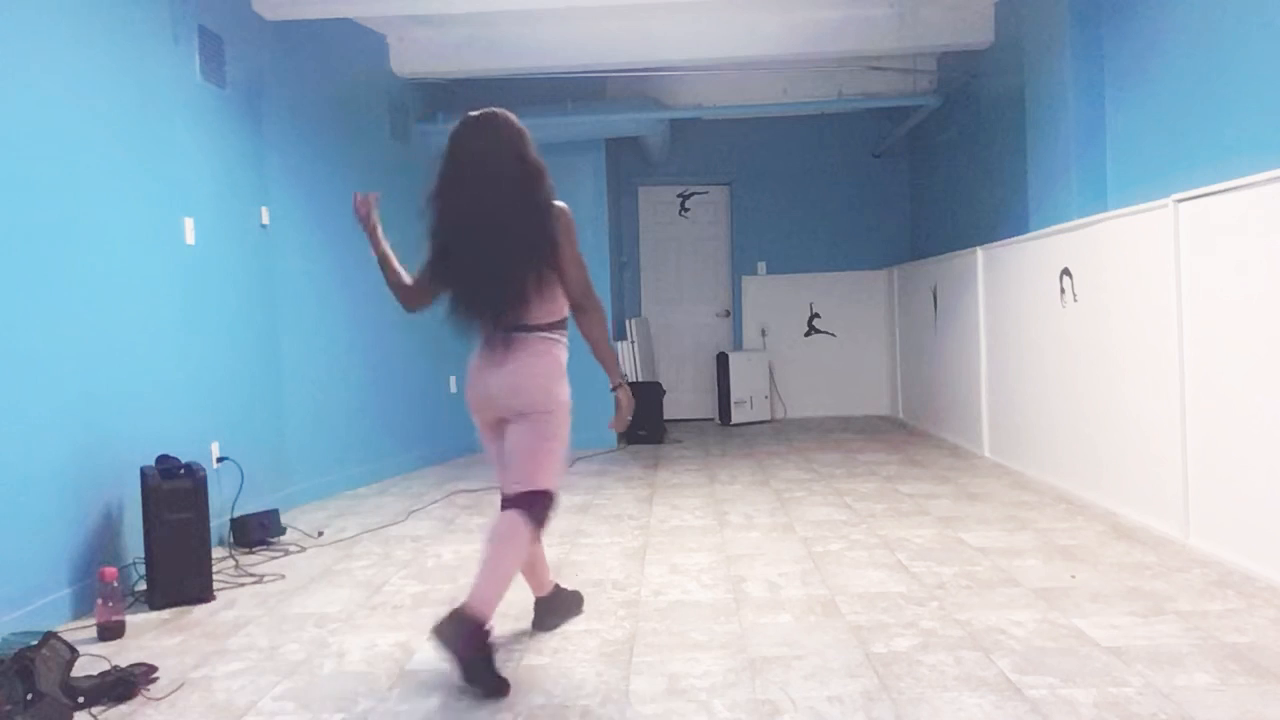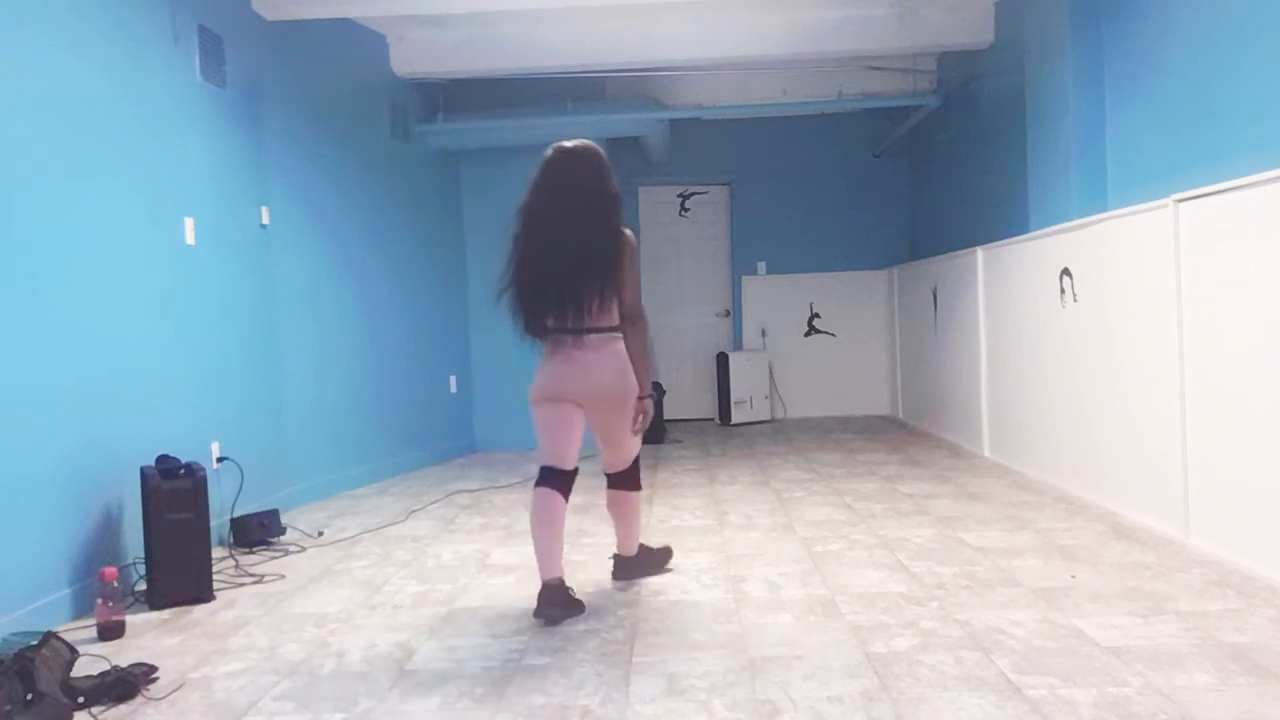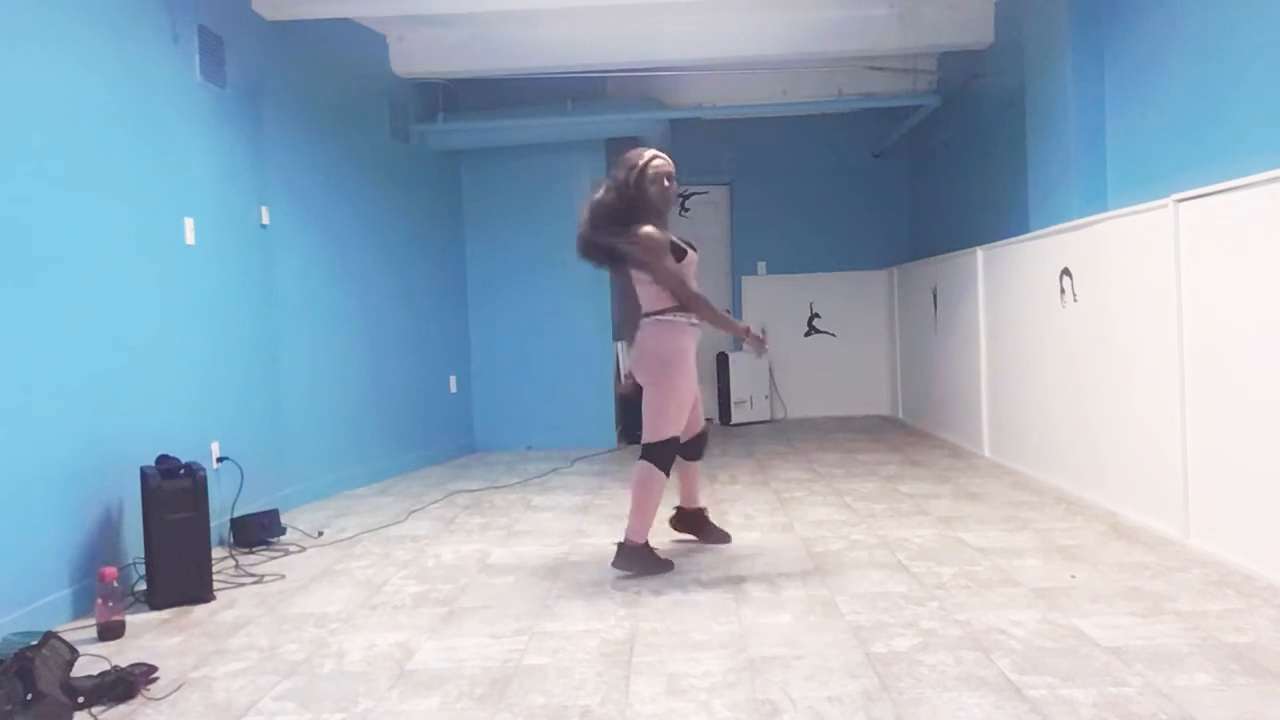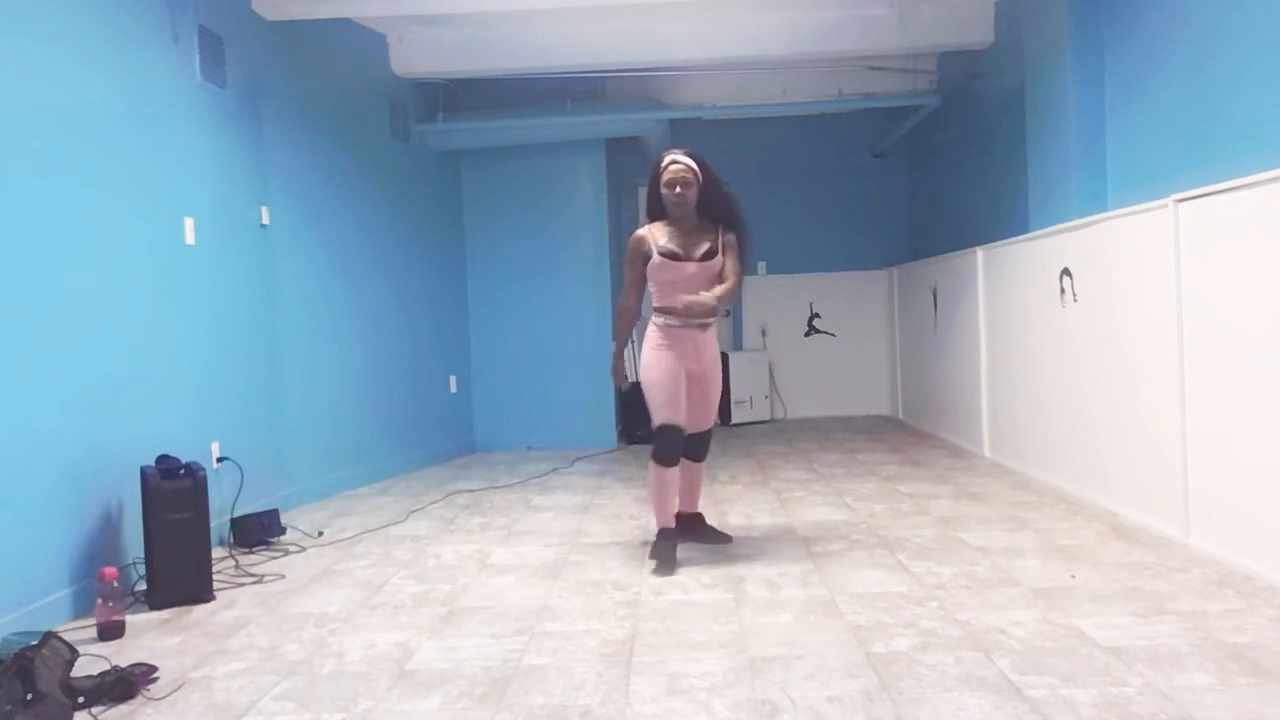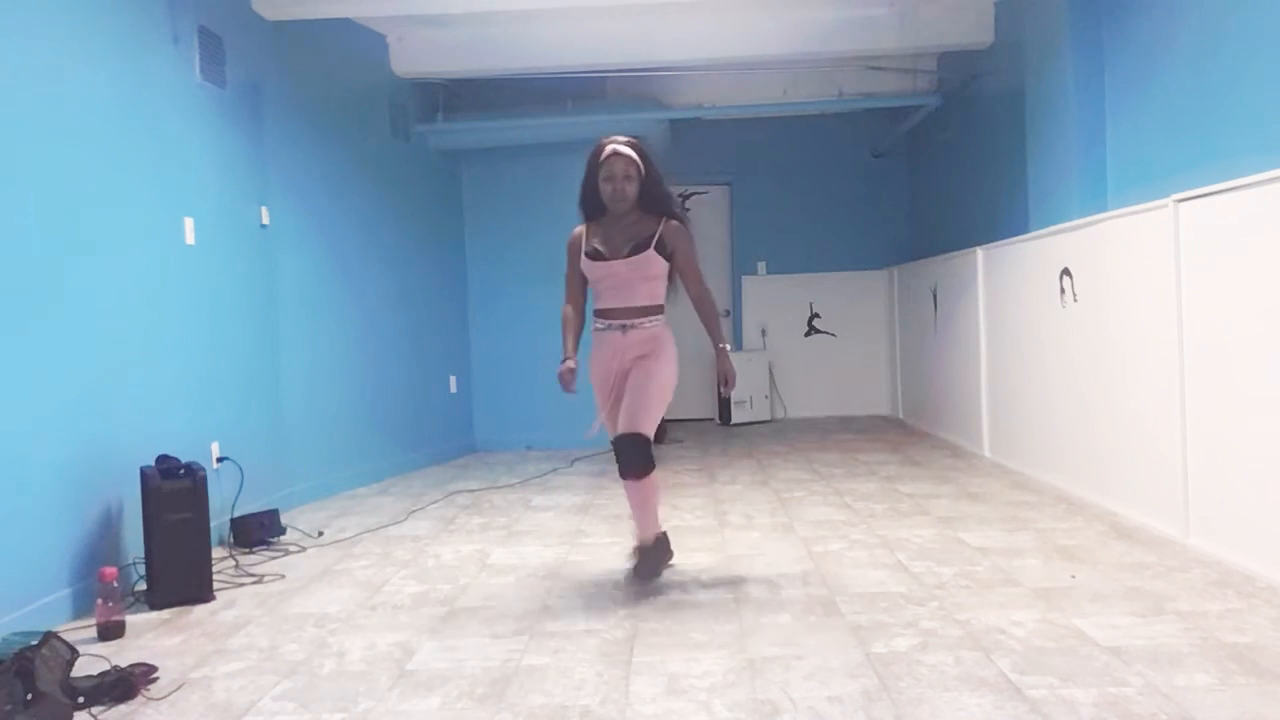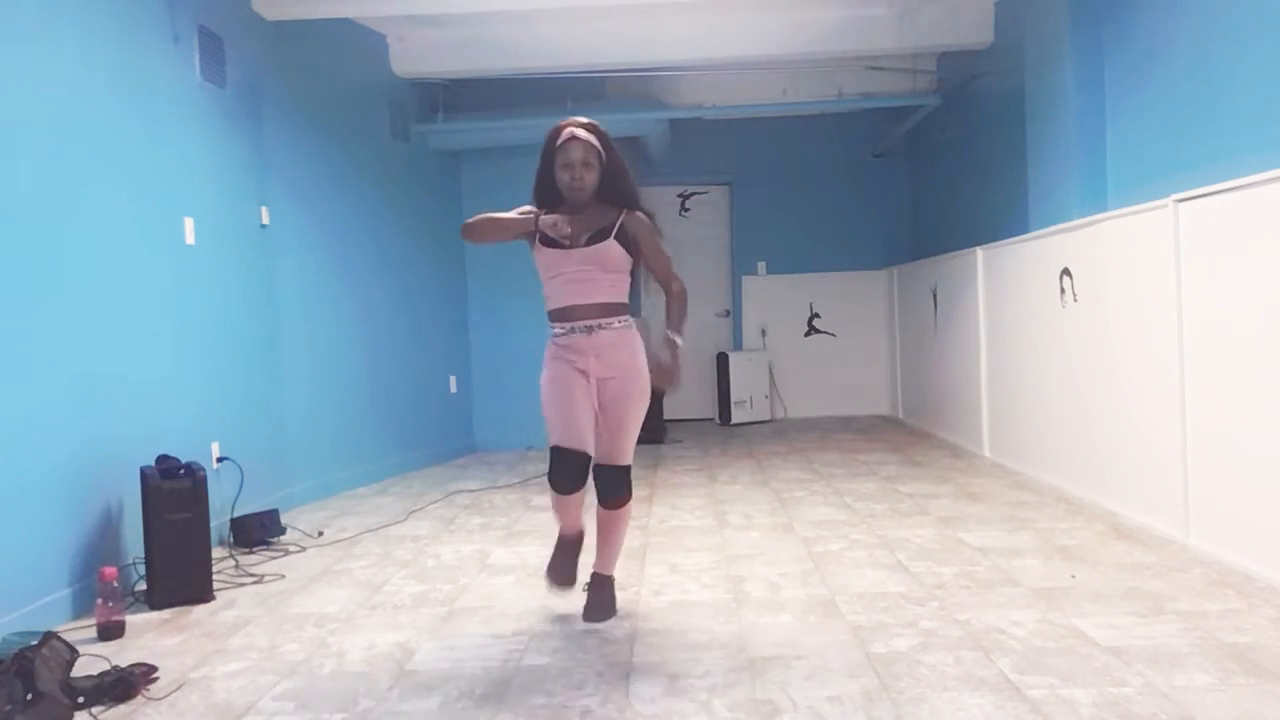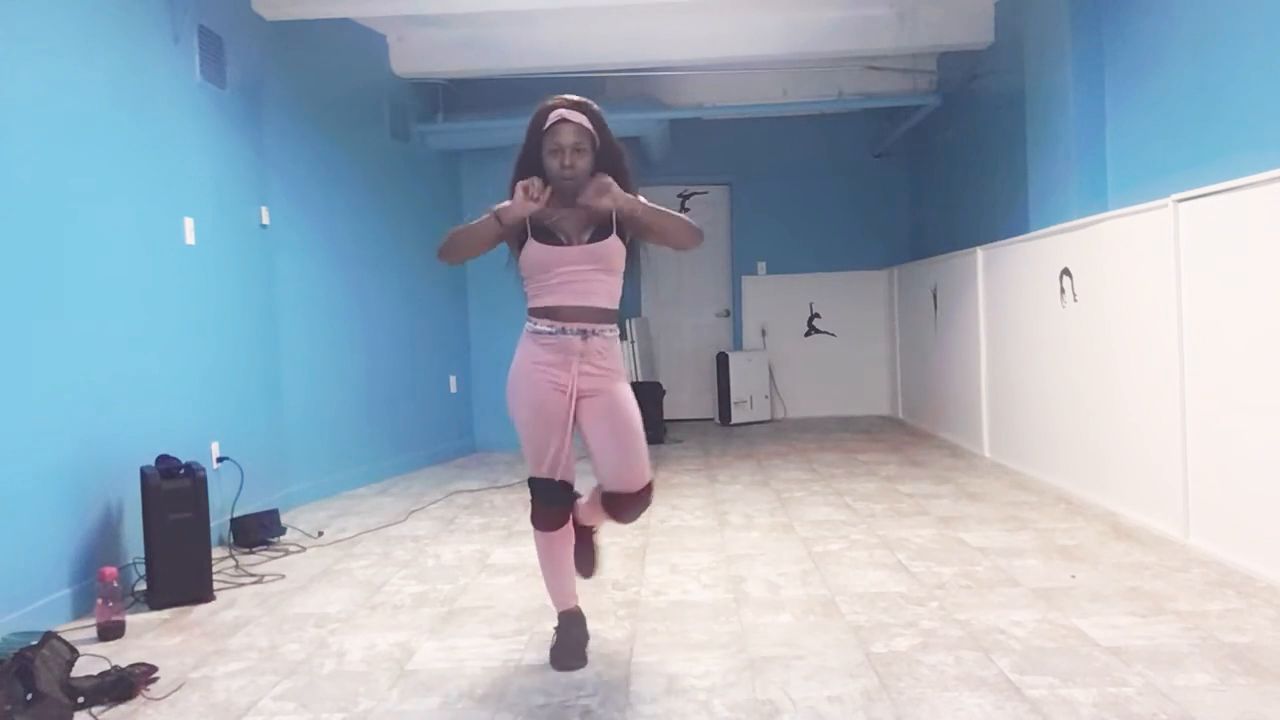
dt=0.7s
person 1, frame 1
left shoulder: (458, 229)
right shoulder: (550, 217)
left elbow: (413, 297)
right elbow: (584, 307)
left wrist: (373, 232)
right wrist: (619, 379)
left hip: (484, 374)
right hip: (537, 372)
left knee: (518, 495)
right knee: (535, 501)
left ankle: (548, 595)
right ankle: (469, 621)
person 1, frame 2
left shoulder: (535, 242)
right shoulder: (619, 241)
left elbow: (532, 316)
right elbow: (632, 320)
right wrist: (644, 388)
left hip: (555, 370)
right hip: (607, 366)
left knee: (553, 473)
right knee: (623, 468)
left ankle: (552, 585)
right ankle: (631, 555)
person 1, frame 3
left shoulder: (644, 236)
right shoulder: (646, 236)
left elbow: (628, 304)
right elbow: (686, 295)
left wrist: (632, 358)
right wrist: (742, 329)
left hip: (664, 345)
right hip: (665, 346)
left knee: (694, 432)
right knee: (661, 443)
left ankle: (690, 512)
right ankle: (633, 545)
person 1, frame 4
left shoulder: (722, 235)
right shoulder: (644, 238)
left elbow: (732, 283)
right elbow: (629, 301)
left wrist: (704, 298)
right wrist: (618, 353)
left hip: (705, 345)
right hip: (662, 344)
left knee: (699, 434)
right knee: (669, 434)
left ankle: (688, 518)
right ankle: (665, 533)
person 1, frame 5
left shoulder: (668, 230)
right shoulder: (581, 238)
left elbow: (698, 293)
right elbow: (573, 302)
left wrist: (722, 351)
right wrist: (568, 355)
left hip: (651, 346)
right hip: (603, 351)
left knee: (634, 443)
right knee: (624, 449)
left ankle: (650, 542)
right ankle: (653, 539)
person 1, frame 6
left shoulder: (630, 222)
right shoulder: (538, 220)
left elbow: (673, 286)
right elbow: (472, 230)
left wrist: (671, 345)
right wrist: (537, 224)
left hip: (620, 351)
right hip: (564, 354)
left knee: (614, 471)
right knee: (569, 460)
left ankle: (603, 577)
right ankle: (569, 536)
person 1, frame 7
left shoulder: (621, 212)
right shoulder: (521, 213)
left elbow: (689, 236)
right elbow: (450, 251)
left wrist: (626, 202)
right wrist: (505, 215)
left hip: (602, 360)
right hip: (538, 359)
left knee: (633, 491)
right knee: (548, 489)
left ankle: (587, 518)
right ankle: (569, 617)
